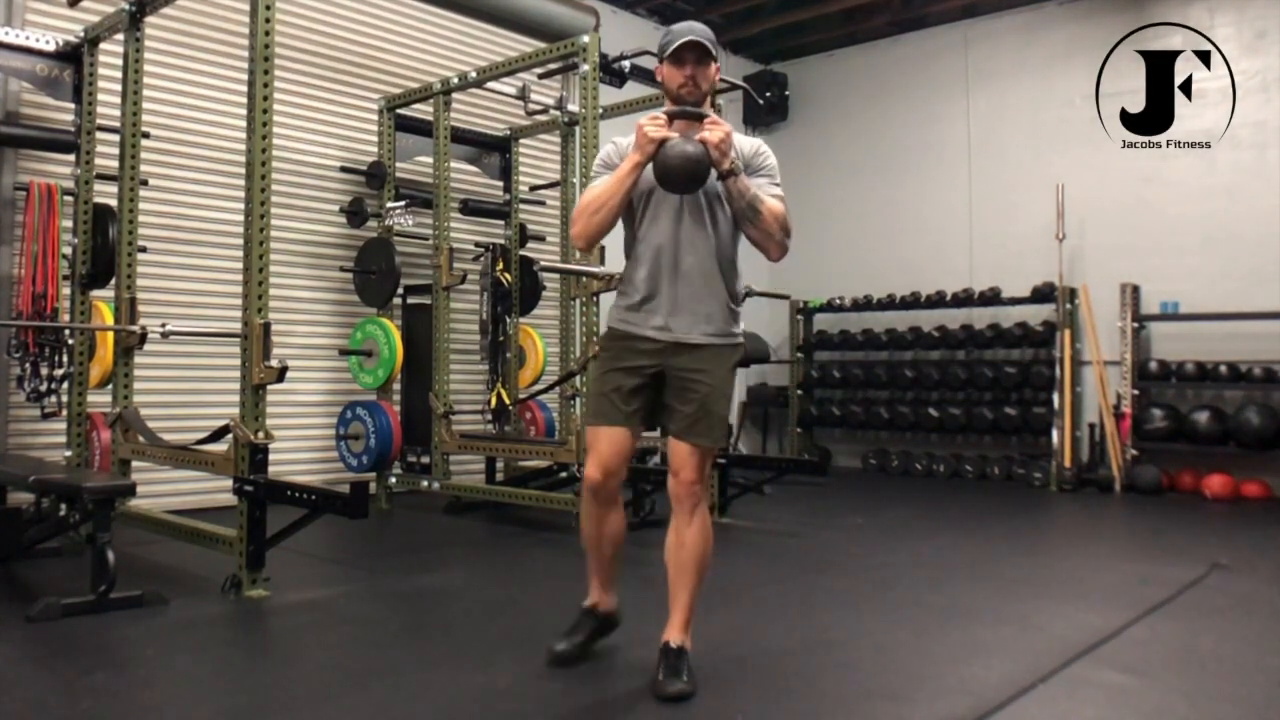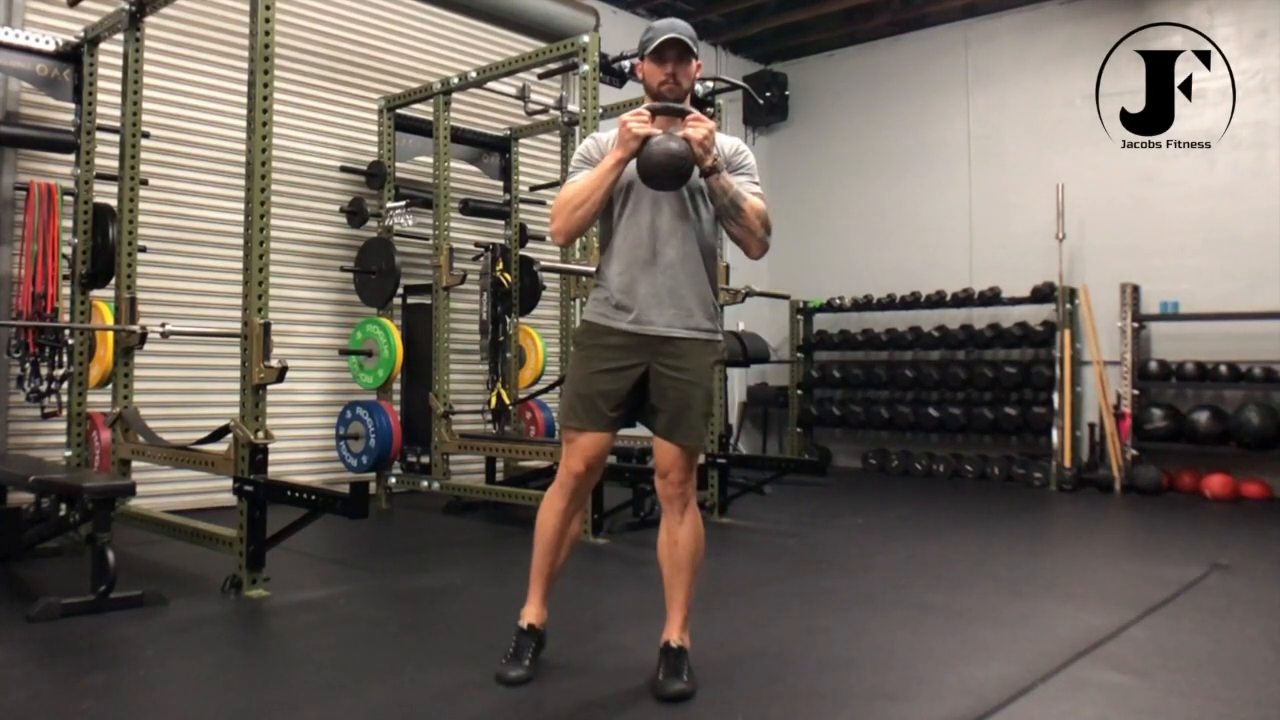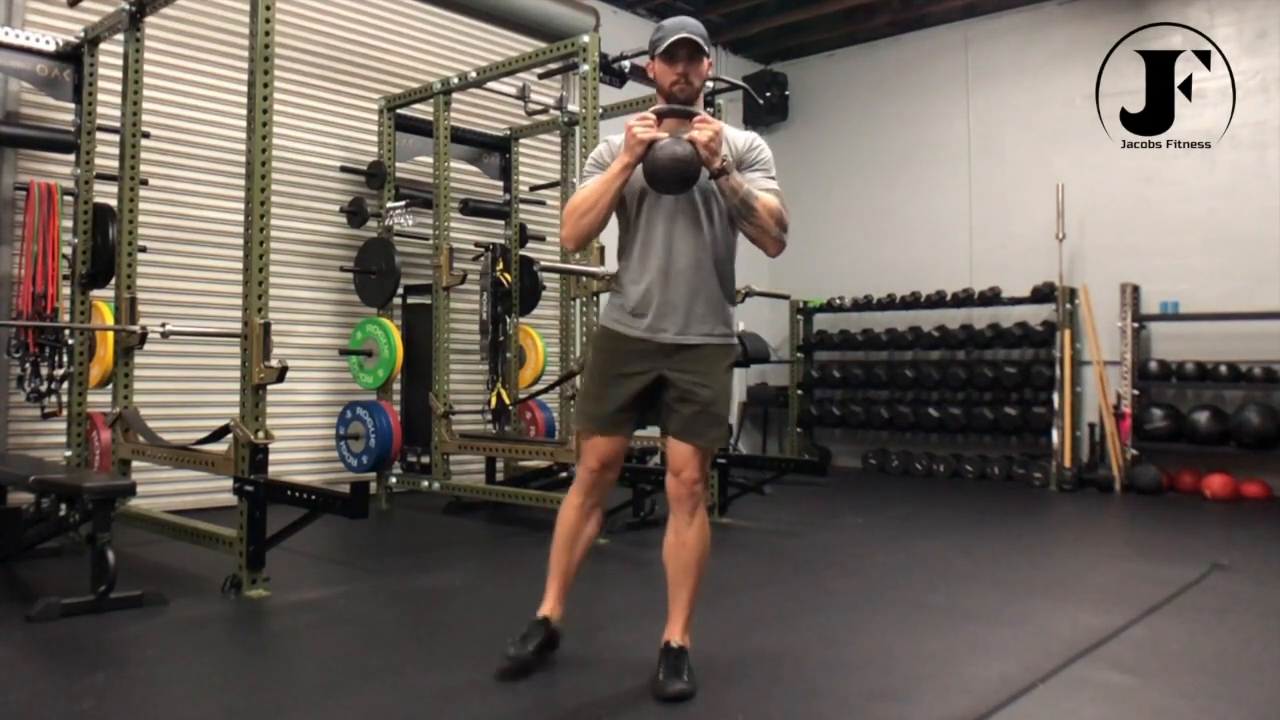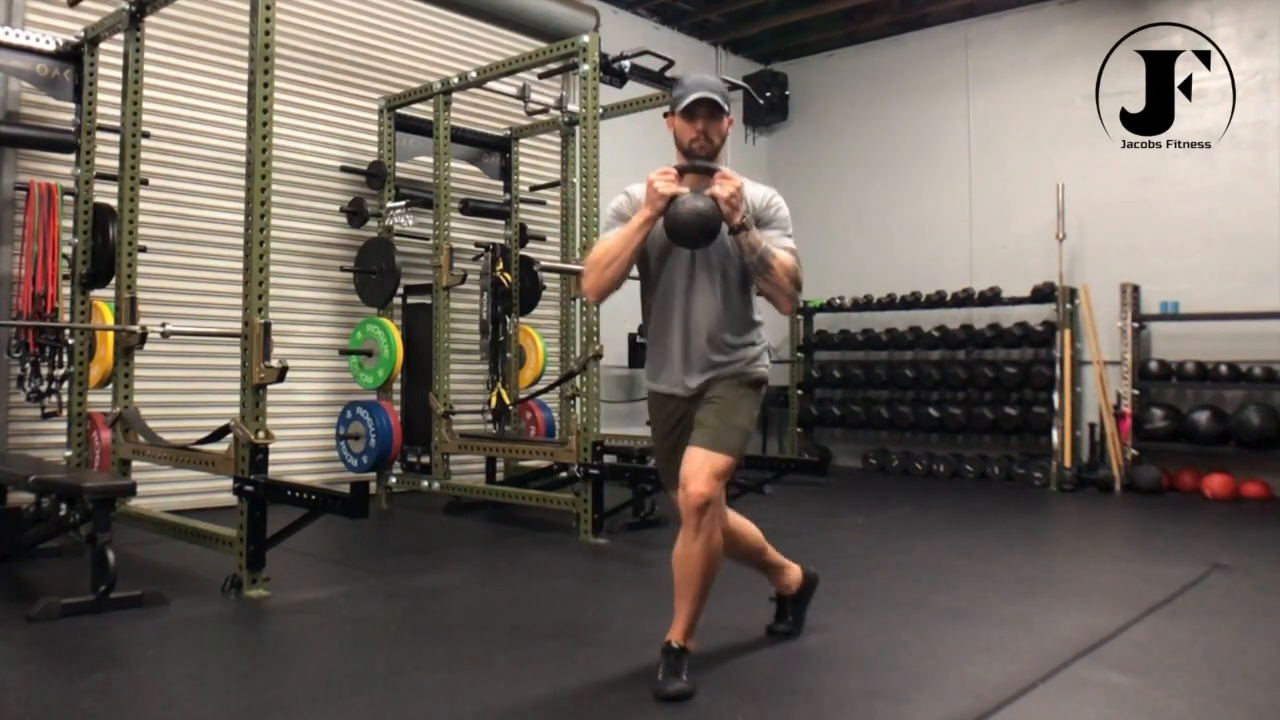
dt=0.5s
person 1, frame 1
left shoulder: (749, 151)
right shoulder: (625, 146)
left elbow: (777, 244)
right elbow: (582, 233)
left wrist: (727, 168)
right wrist: (639, 157)
left hip: (706, 341)
right hip: (631, 333)
left knee: (688, 489)
right knee: (600, 475)
left ankle: (676, 642)
right ankle: (600, 603)
person 1, frame 2
left shoulder: (729, 150)
right shoulder: (604, 143)
left elbow: (758, 242)
right elbow: (562, 229)
left wrist: (709, 165)
right wrist: (621, 154)
left hip: (688, 338)
right hip: (609, 330)
left knee: (677, 487)
right knee: (576, 472)
left ankle: (676, 641)
right ankle: (532, 622)
person 1, frame 3
left shoulder: (744, 146)
right shoulder: (616, 146)
left elbow: (774, 238)
right elbow: (573, 236)
left wrist: (719, 166)
right wrist: (627, 160)
left hip: (701, 343)
right hip: (625, 335)
left knee: (687, 488)
right knee: (593, 474)
left ankle: (676, 642)
right ankle: (548, 617)
person 1, frame 4
left shoulder: (760, 202)
right shoulder: (634, 200)
left elbow: (789, 298)
right elbow: (593, 288)
left wrist: (737, 222)
right wrist: (649, 214)
left hip: (731, 374)
right hip: (669, 381)
left knee: (697, 493)
right knee: (699, 518)
left ankle: (677, 645)
right ankle: (792, 579)
